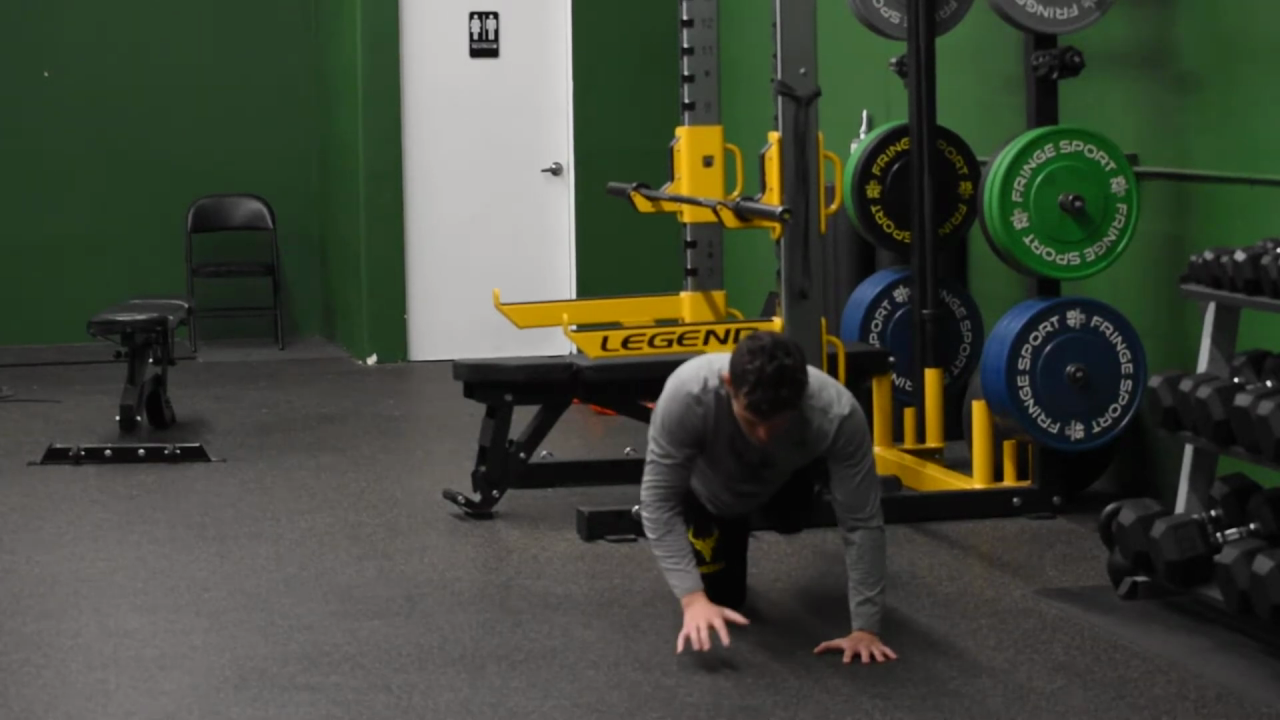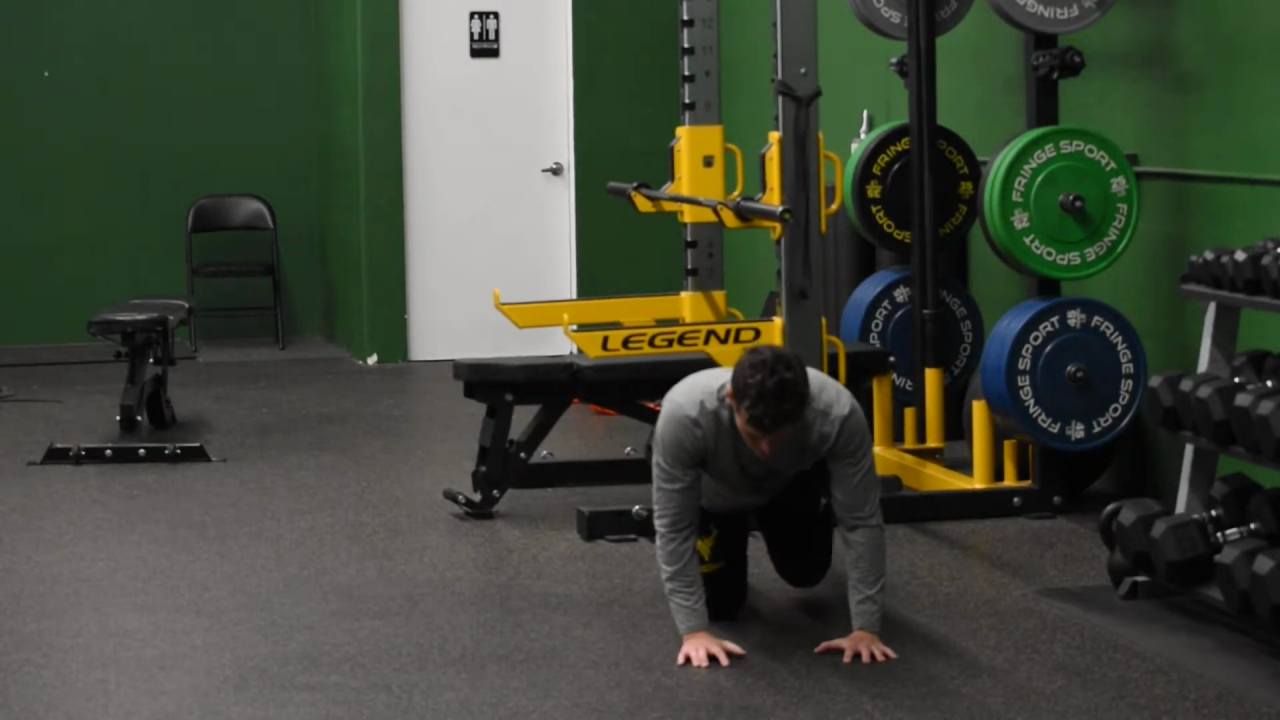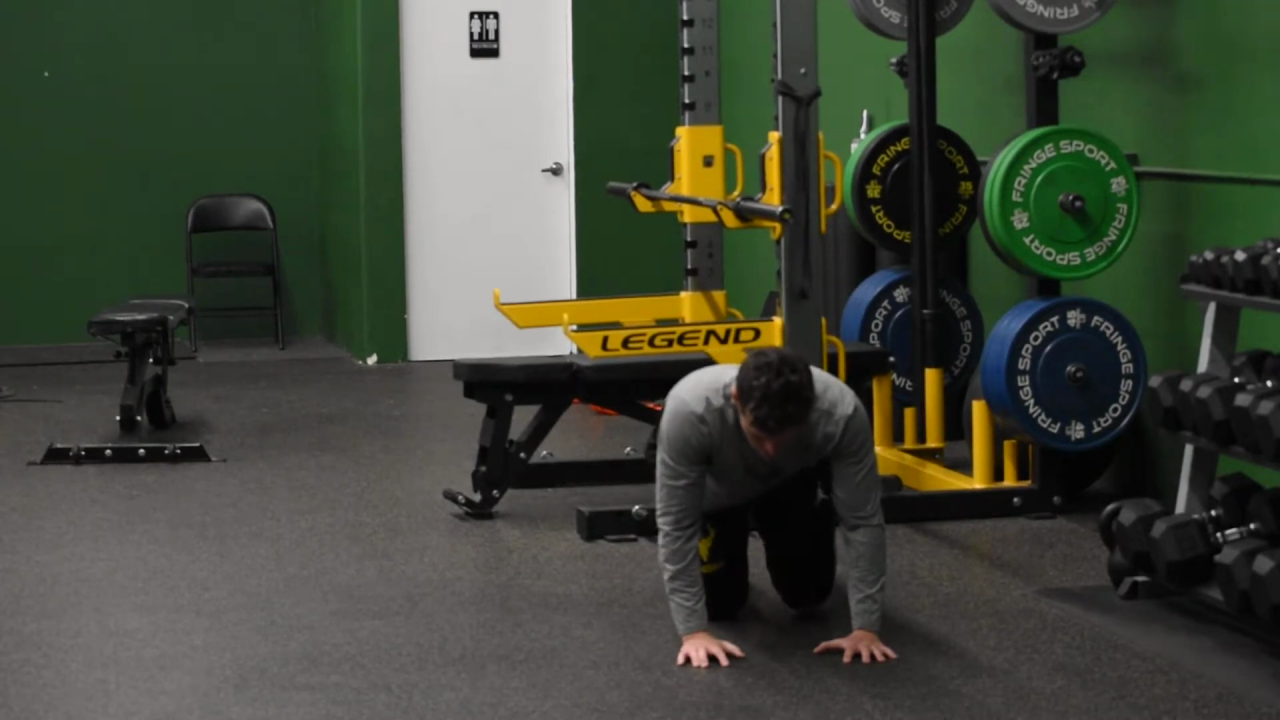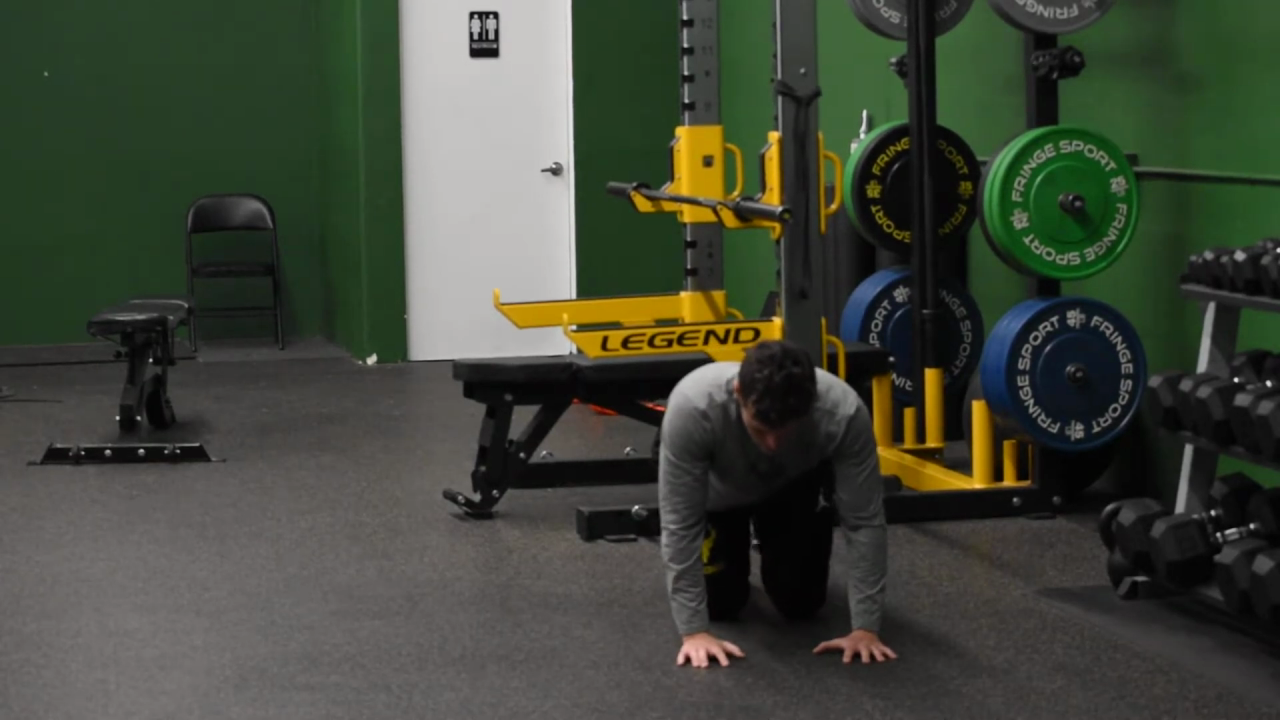
dt=0.2s
person 1, frame 1
left shoulder: (836, 413)
right shoulder: (688, 394)
left elbow: (862, 522)
right elbow: (659, 503)
left wrist: (865, 628)
right wrist: (692, 596)
right knee: (724, 597)
person 1, frame 2
left shoulder: (837, 414)
right shoulder: (685, 413)
left elbow: (861, 521)
right elbow: (673, 529)
left wrist: (865, 628)
right wrist: (693, 630)
left knee: (804, 571)
right knee: (720, 604)
person 1, frame 3
left shoulder: (840, 413)
right shoulder: (690, 410)
left elbow: (862, 521)
right elbow: (676, 525)
left wrist: (865, 628)
right wrist: (693, 630)
left knee: (806, 594)
right knee: (720, 603)
person 1, frame 4
left shoulder: (843, 413)
right shoulder: (693, 406)
left elbow: (864, 521)
right elbow: (680, 522)
left wrist: (865, 627)
right wrist: (693, 630)
left hip: (795, 485)
right hip: (714, 490)
left knee: (800, 604)
right knee: (720, 604)
left ankle: (771, 543)
